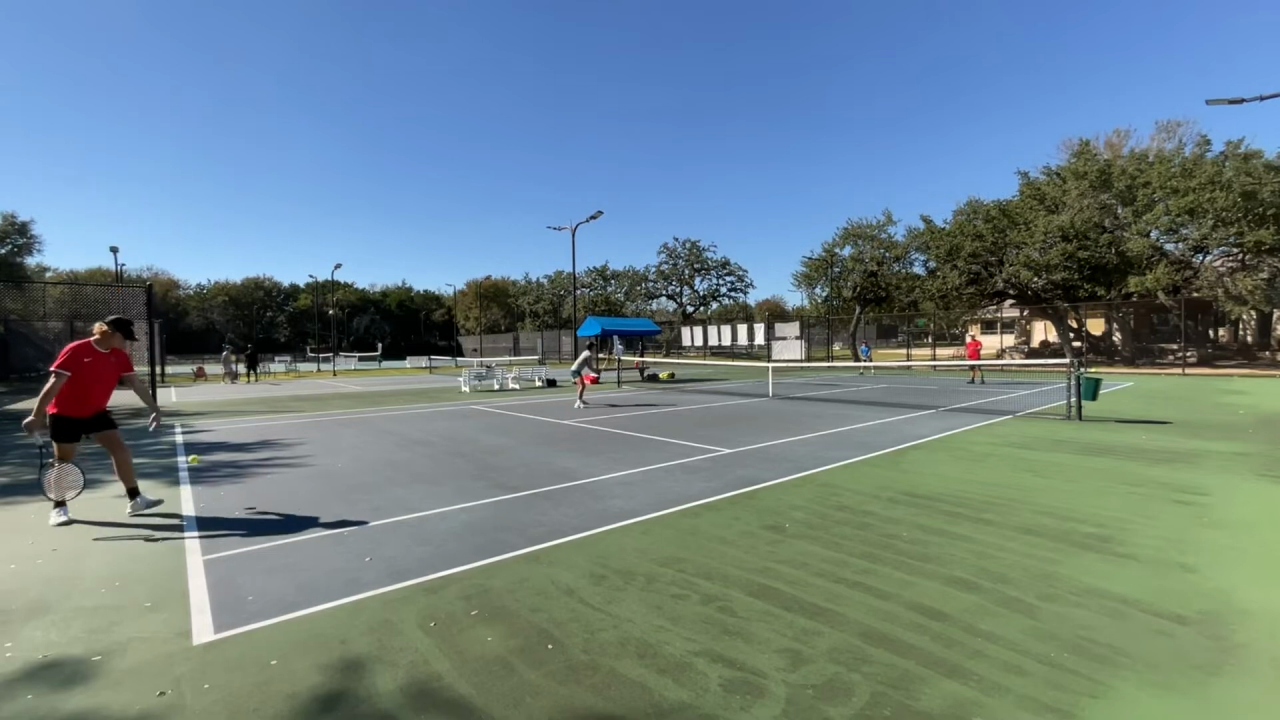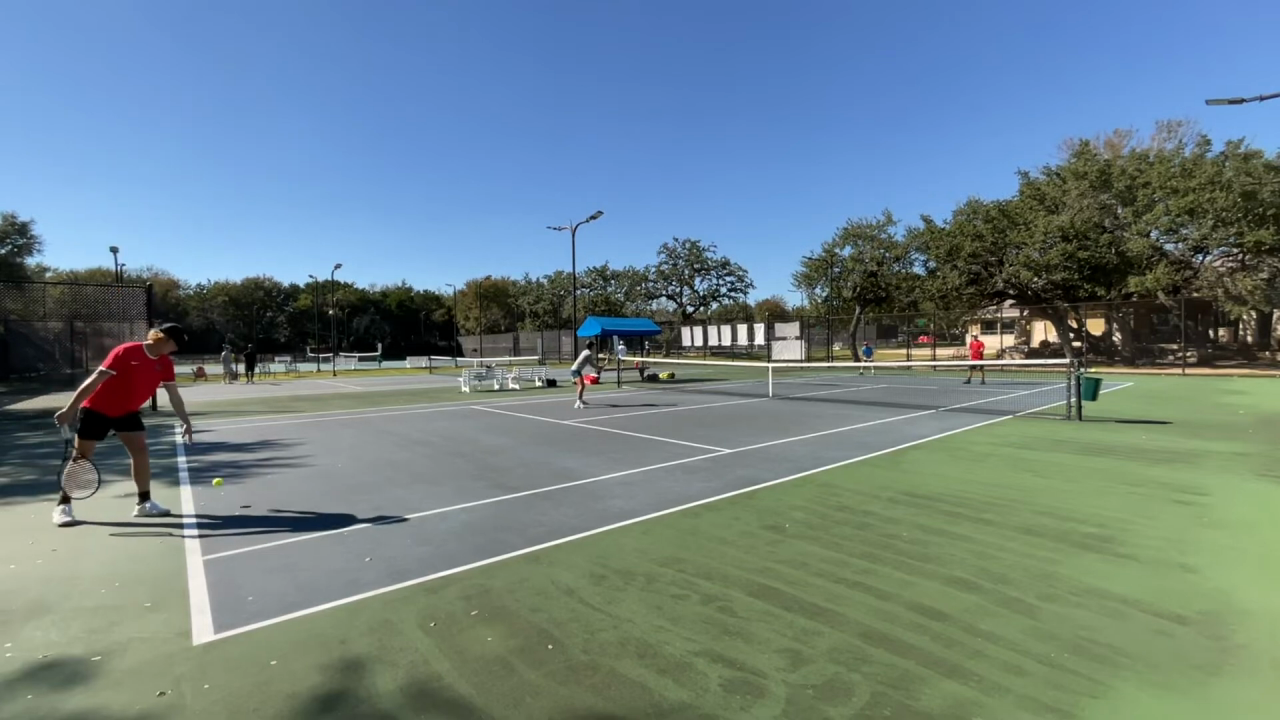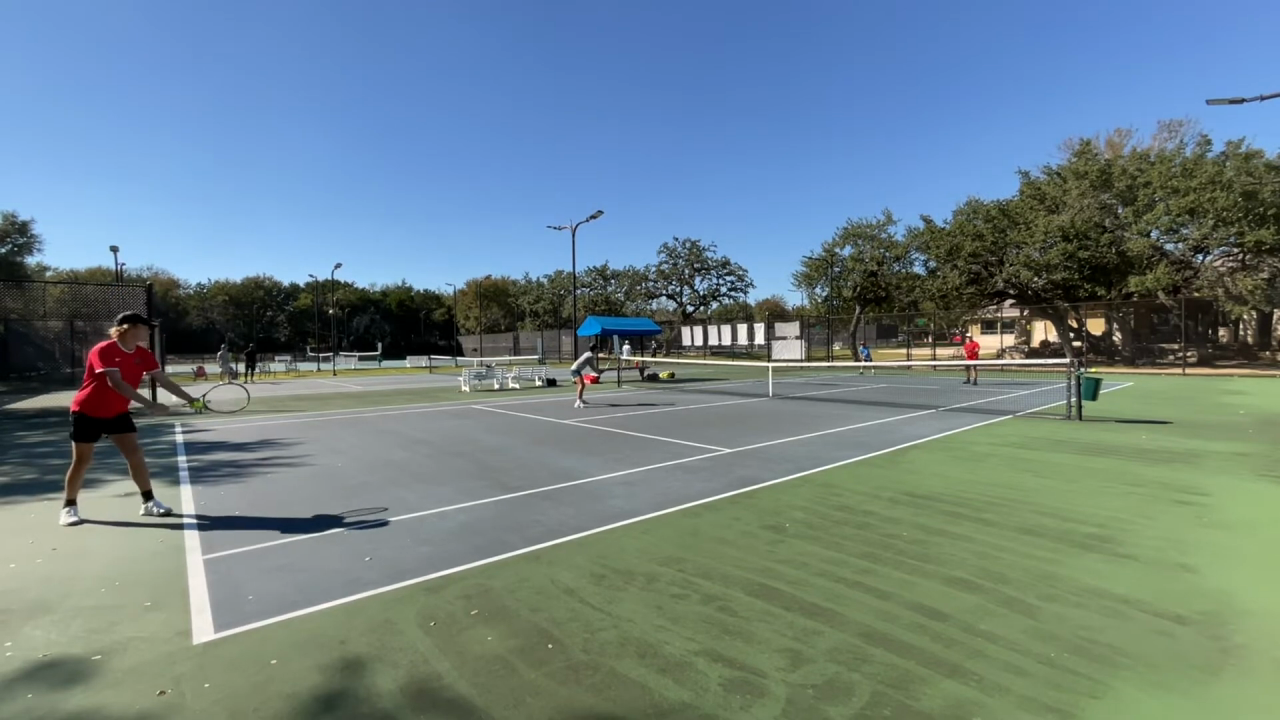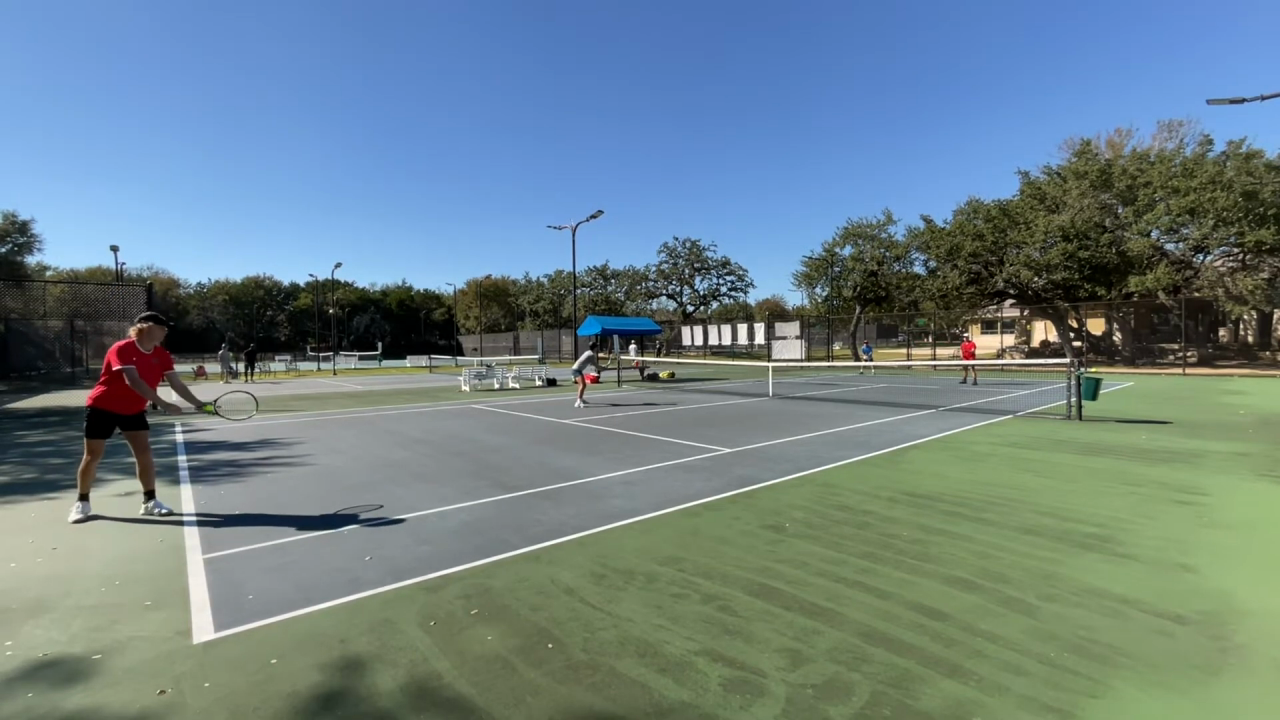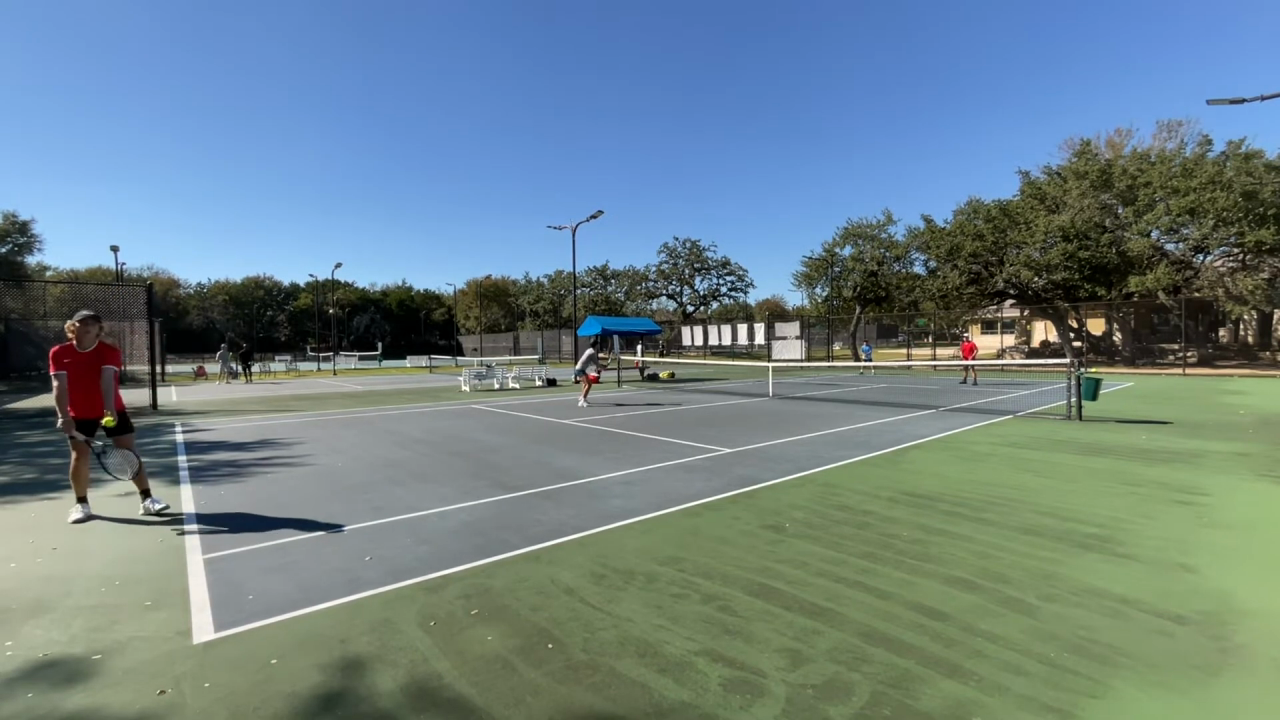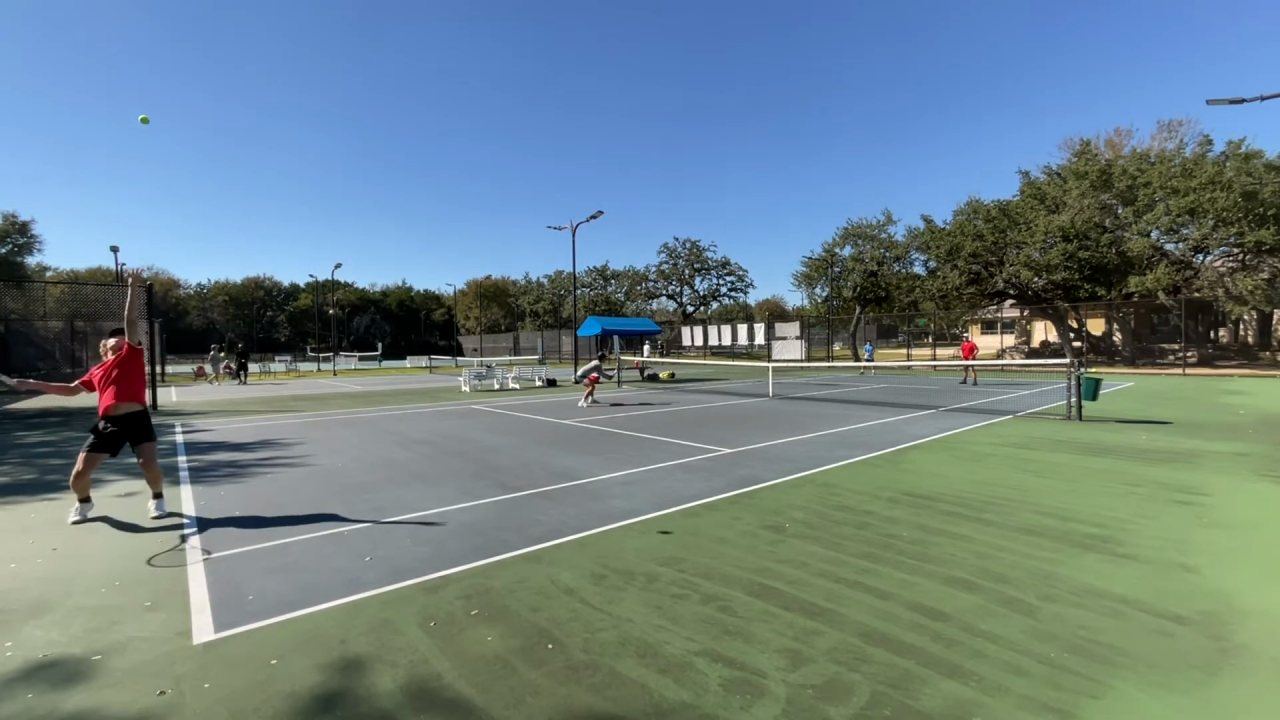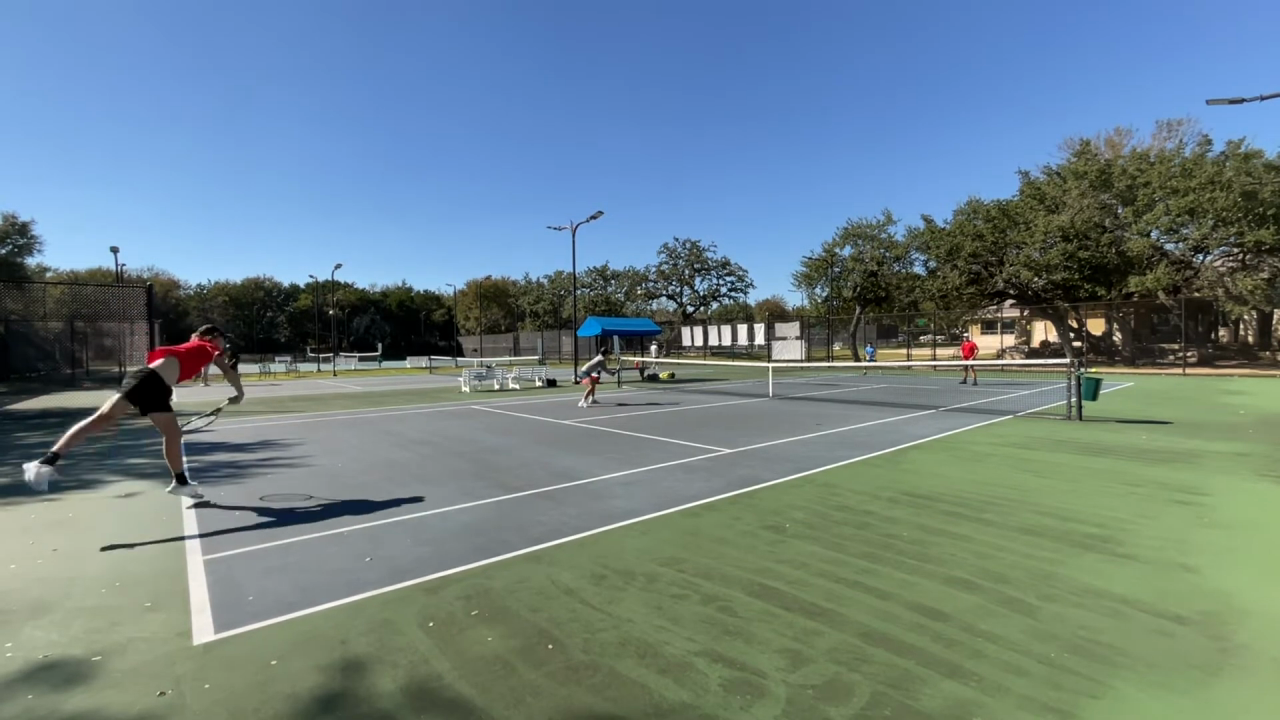
dt=0.7s
person 1, frame 1
left shoulder: (120, 356)
right shoulder: (75, 351)
left elbow: (137, 385)
right elbow: (54, 385)
left wrist: (154, 409)
right wrist: (37, 416)
left hip: (96, 413)
right hip: (65, 415)
left knee: (121, 450)
right knee: (65, 462)
left ankle: (135, 500)
right ankle: (59, 508)
person 1, frame 2
left shoulder: (165, 364)
right shoulder: (126, 352)
left elbow: (174, 396)
right elbow: (96, 379)
left wrist: (186, 422)
right wrist: (70, 410)
left hip: (127, 412)
right hip: (96, 410)
left knee: (141, 452)
right knee: (81, 457)
left ankle: (144, 503)
right ankle: (63, 505)
person 1, frame 3
left shoulder: (143, 355)
right shoulder: (103, 351)
left elbow: (163, 381)
right elbow: (115, 383)
left wrist: (190, 399)
right wrist: (147, 403)
left hip: (117, 413)
right hip: (87, 412)
left knee: (135, 454)
right knee: (82, 461)
left ankle: (149, 502)
right ankle: (69, 507)
person 1, frame 4
left shoulder: (162, 355)
right shoulder: (121, 349)
left elbow: (176, 383)
right elbow: (133, 381)
left wrist: (199, 403)
right wrist: (162, 404)
left hip: (133, 410)
right hip: (102, 408)
left knee: (144, 453)
right knee: (93, 456)
left ankle: (150, 501)
right ankle: (82, 502)
person 1, frame 5
left shoulder: (108, 352)
right shoulder: (59, 353)
left elbow: (108, 382)
right elbow: (60, 386)
left wrist: (110, 411)
right wrist: (64, 416)
left hip: (112, 411)
right hip: (79, 415)
left knee: (130, 453)
right knee: (79, 458)
left ankle: (147, 500)
right ankle: (81, 504)
person 1, frame 6
left shoulder: (132, 354)
right shoulder: (97, 371)
left elbow: (131, 321)
right elbow: (72, 388)
left wrist: (132, 288)
right wrist: (32, 384)
left hip: (136, 419)
right hip: (108, 423)
left knee: (149, 463)
right knee: (80, 472)
left ankle: (157, 498)
right ankle: (84, 503)
person 1, frame 7
left shoulder: (187, 351)
right shoulder: (204, 347)
right elbow: (225, 366)
right wrist: (239, 391)
left hip: (148, 383)
right hip: (152, 383)
left knee: (173, 433)
right knee: (101, 420)
left ankle: (180, 482)
